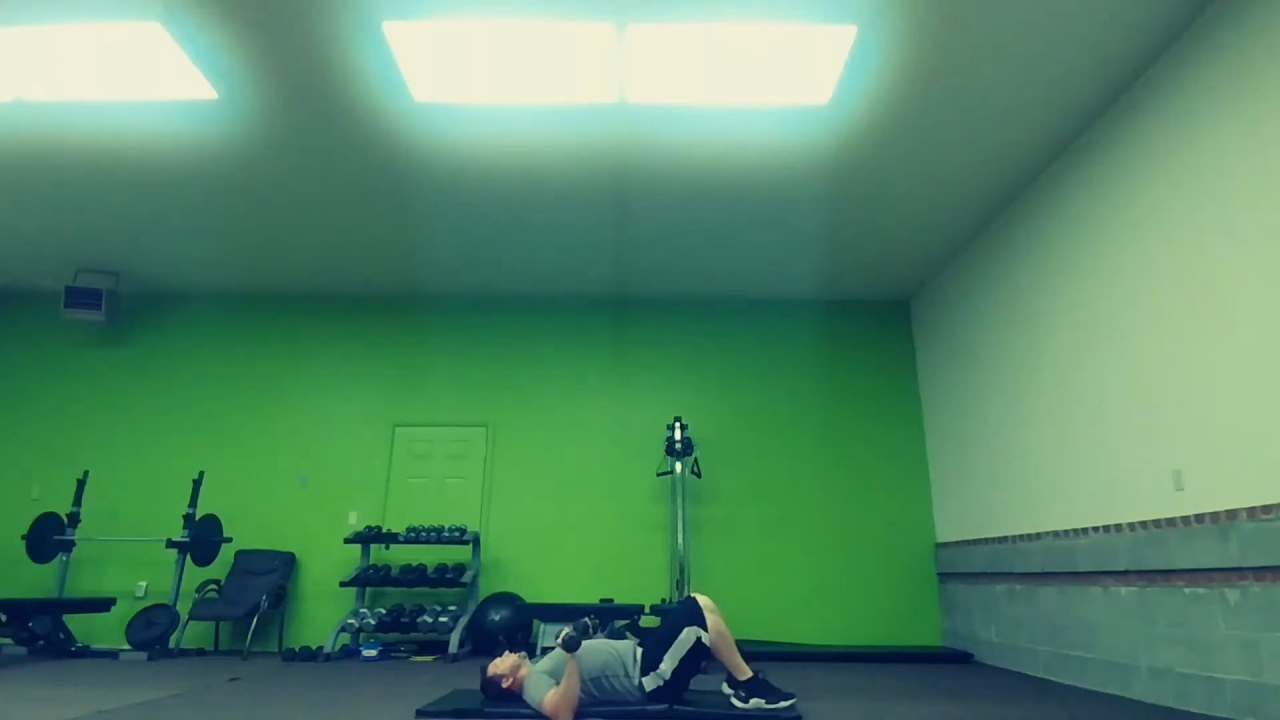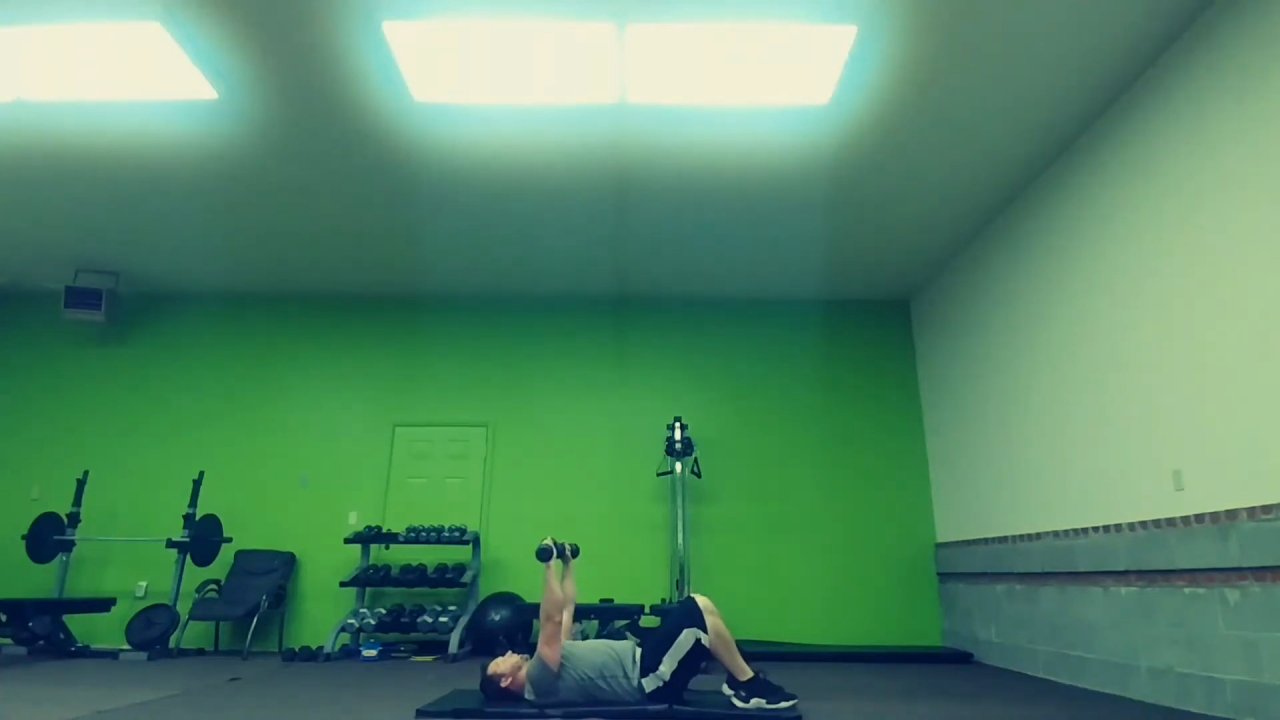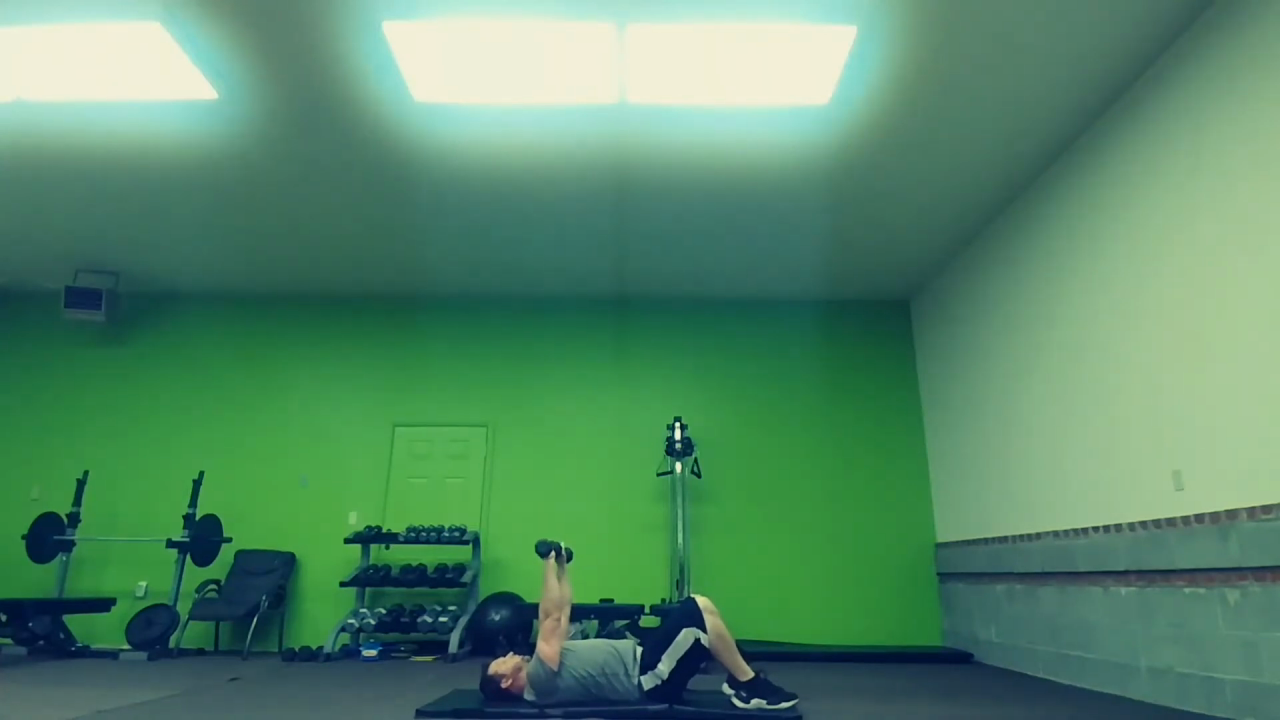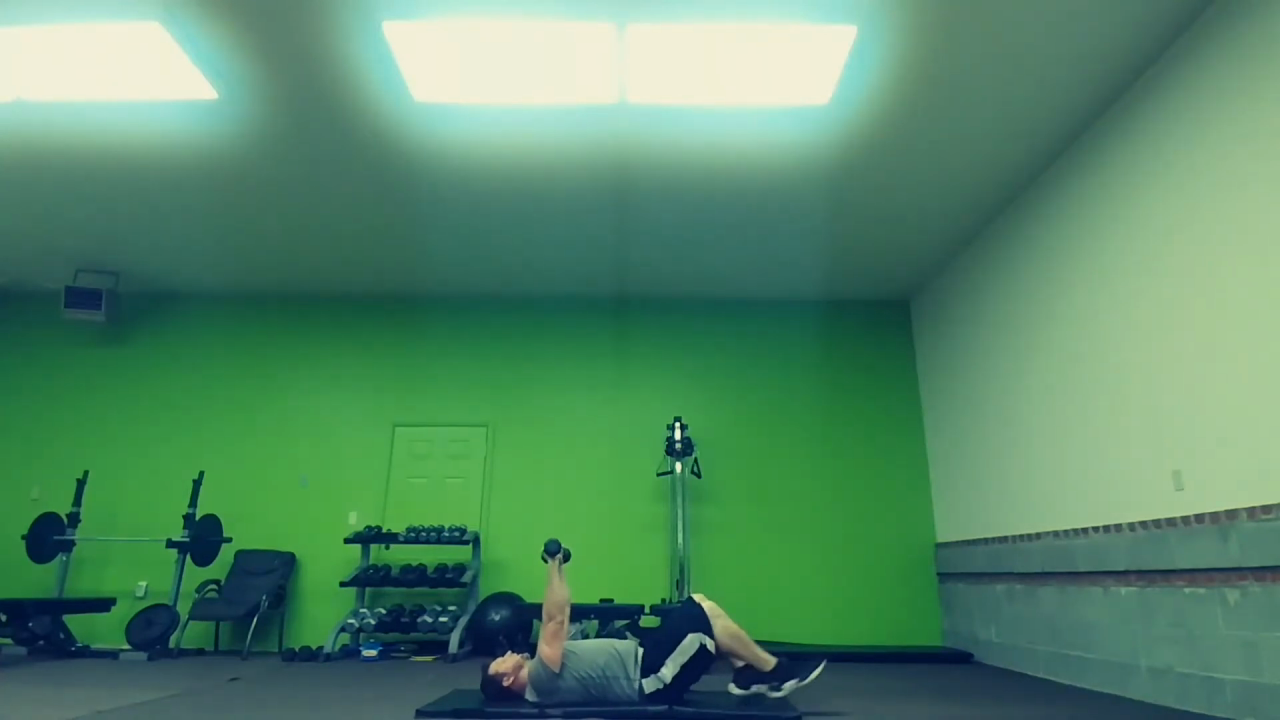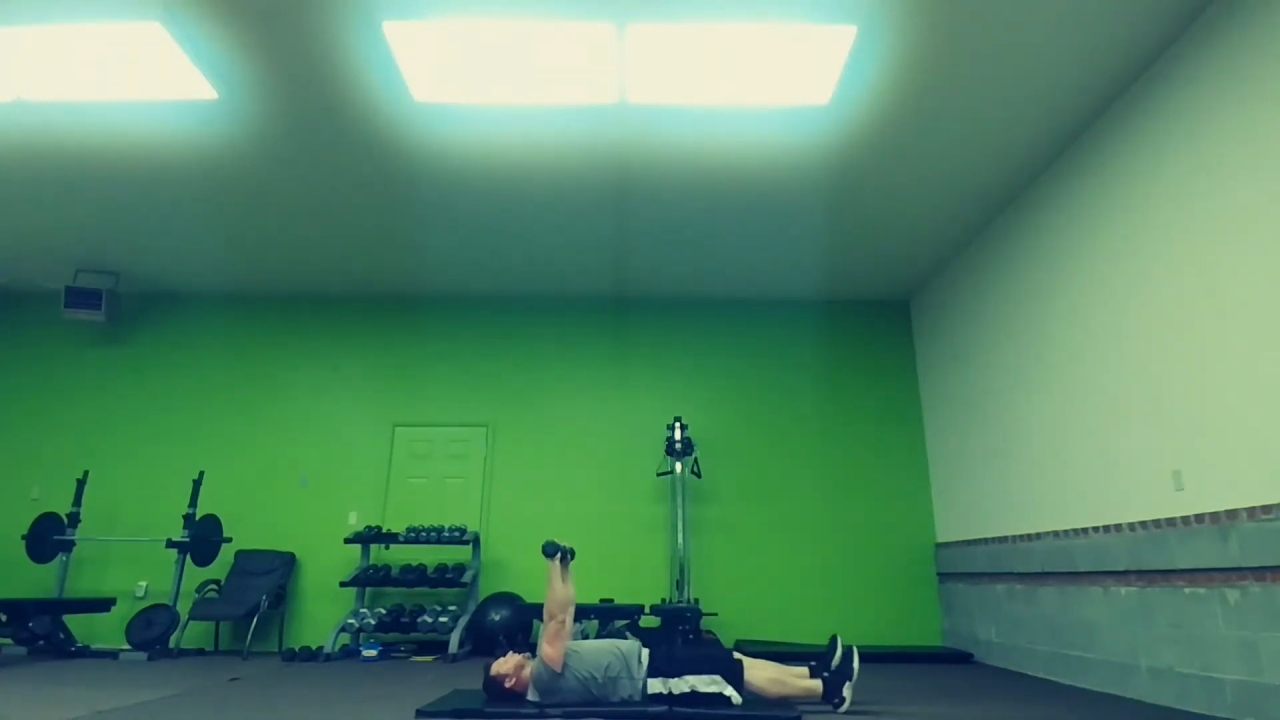
dt=1s
person 1, frame 1
left shoulder: (541, 670)
right shoulder: (533, 684)
left wrist: (581, 640)
right wrist: (572, 656)
left hip: (640, 659)
right hip: (648, 680)
left knee: (699, 605)
right knee: (700, 614)
left ankle: (739, 680)
right ankle: (749, 688)
person 1, frame 2
left shoulder: (546, 668)
right shoulder: (540, 681)
left elbow: (566, 613)
right elbow: (551, 620)
left wrist: (568, 565)
right wrist: (549, 566)
left hip: (641, 664)
right hip: (648, 679)
left knee: (698, 606)
right knee: (699, 612)
left ankle: (742, 682)
right ankle: (748, 687)
person 1, frame 3
left shoulder: (545, 670)
right shoulder: (540, 681)
left elbow: (562, 614)
right elbow: (550, 619)
left wrist: (562, 567)
right wrist: (548, 565)
left hip: (643, 667)
right hip: (648, 680)
left knee: (698, 607)
right knee: (699, 612)
left ankle: (742, 681)
right ankle: (750, 687)
person 1, frame 4
left shoulder: (543, 672)
right shoulder: (541, 679)
left elbow: (559, 619)
right elbow: (555, 620)
left wrist: (560, 568)
right wrist: (553, 566)
left hip: (640, 660)
right hip: (646, 680)
left knee: (698, 604)
right knee: (704, 614)
left ankle: (747, 673)
right ankle: (773, 671)
person 1, frame 5
left shoulder: (546, 670)
right shoulder: (544, 679)
left elbow: (566, 615)
right elbow: (555, 619)
left wrist: (565, 569)
right wrist: (553, 565)
left hip: (647, 662)
right hip: (648, 681)
left knee: (735, 663)
right knee: (740, 673)
left ankle: (815, 675)
right ankle: (830, 690)
